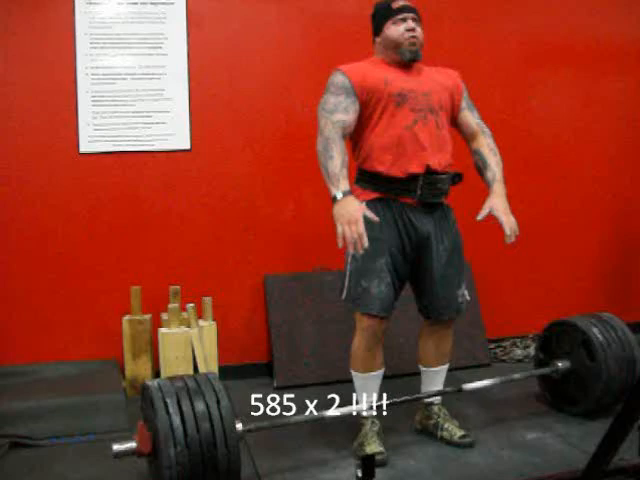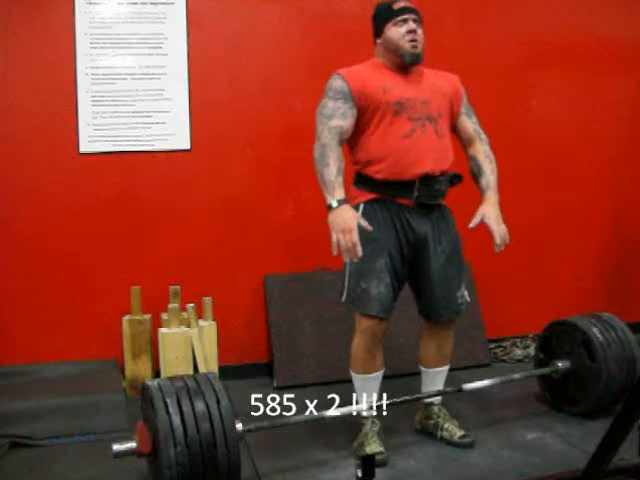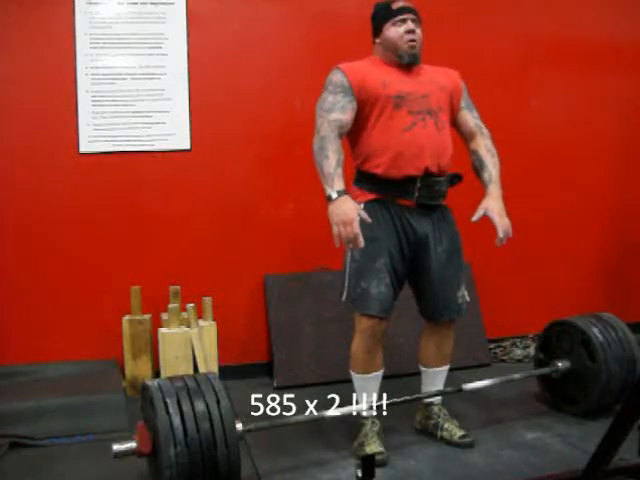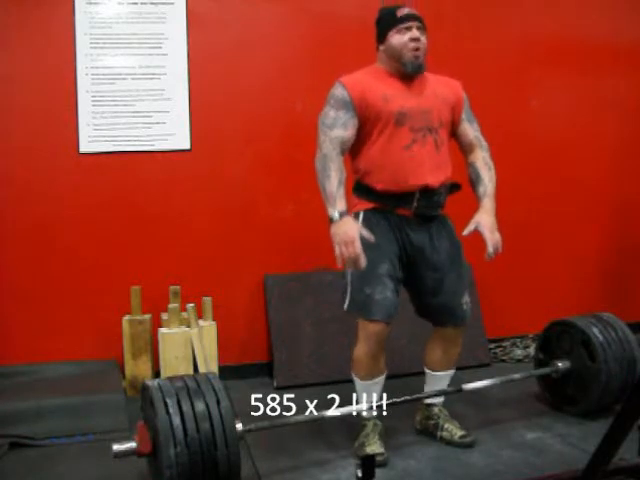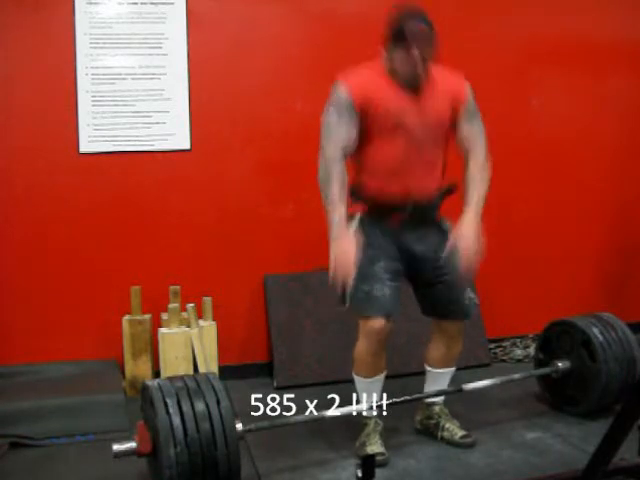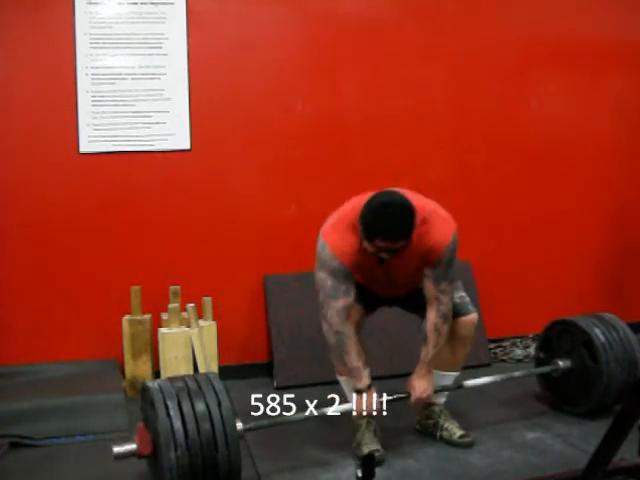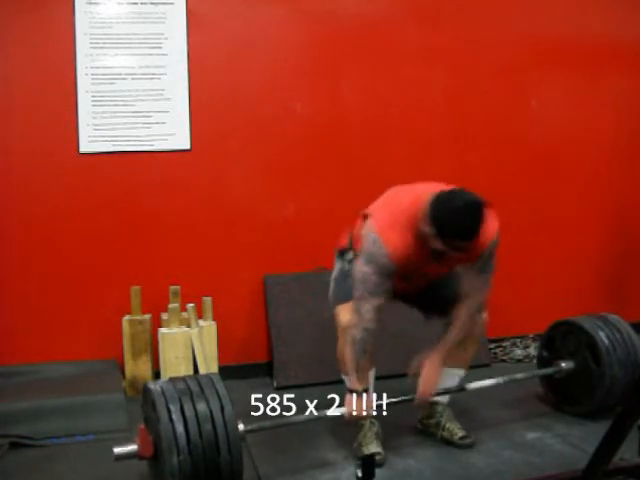
dt=0.7s
person 1, frame 1
left shoulder: (448, 80)
right shoulder: (351, 77)
left elbow: (479, 135)
right elbow: (331, 135)
left wrist: (498, 192)
right wrist: (342, 197)
left hip: (435, 209)
right hip: (381, 208)
left knee: (443, 314)
right knee: (372, 318)
left ankle: (431, 410)
right ankle: (368, 423)
person 1, frame 2
left shoulder: (448, 84)
right shoulder: (351, 81)
left elbow: (476, 142)
right elbow: (328, 142)
left wrist: (491, 200)
right wrist: (337, 204)
left hip: (434, 210)
right hip: (379, 209)
left knee: (444, 315)
right knee: (371, 319)
left ankle: (432, 411)
right ankle: (368, 423)
person 1, frame 3
left shoulder: (448, 80)
right shoulder: (350, 76)
left elbow: (478, 136)
right elbow: (327, 134)
left wrist: (494, 193)
right wrist: (337, 195)
left hip: (434, 209)
right hip: (379, 209)
left knee: (444, 315)
right knee: (371, 318)
left ankle: (431, 410)
right ankle: (368, 423)
person 1, frame 4
left shoulder: (450, 90)
right shoulder: (353, 89)
left elbow: (476, 149)
right elbow: (329, 152)
left wrist: (487, 209)
right wrist: (340, 217)
left hip: (432, 219)
right hip: (378, 218)
left knee: (453, 321)
right knee: (375, 326)
left ankle: (432, 411)
right ankle: (370, 424)
person 1, frame 5
left shoulder: (456, 88)
right shoulder: (355, 87)
left elbow: (477, 153)
right elbow: (333, 158)
left wrist: (471, 218)
right wrist: (339, 230)
left hip: (425, 223)
right hip: (371, 222)
left knee: (457, 316)
right knee: (375, 323)
left ankle: (431, 410)
right ankle: (369, 421)
person 1, frame 6
left shoulder: (439, 231)
right shoulder: (336, 238)
left elbow: (439, 306)
right elbow: (335, 321)
left wrist: (424, 371)
right wrist: (362, 388)
left hip: (418, 280)
right hip: (362, 281)
left knee: (465, 321)
right knee: (344, 321)
left ankle: (433, 410)
right ankle: (366, 424)
person 1, frame 7
left shoulder: (484, 230)
right shoulder: (385, 234)
left elbow: (474, 299)
right elbow: (366, 317)
left wrist: (438, 356)
right wrist: (357, 389)
right hip: (362, 257)
left knee: (477, 320)
right knee: (349, 322)
left ankle: (434, 411)
right ankle: (367, 421)
